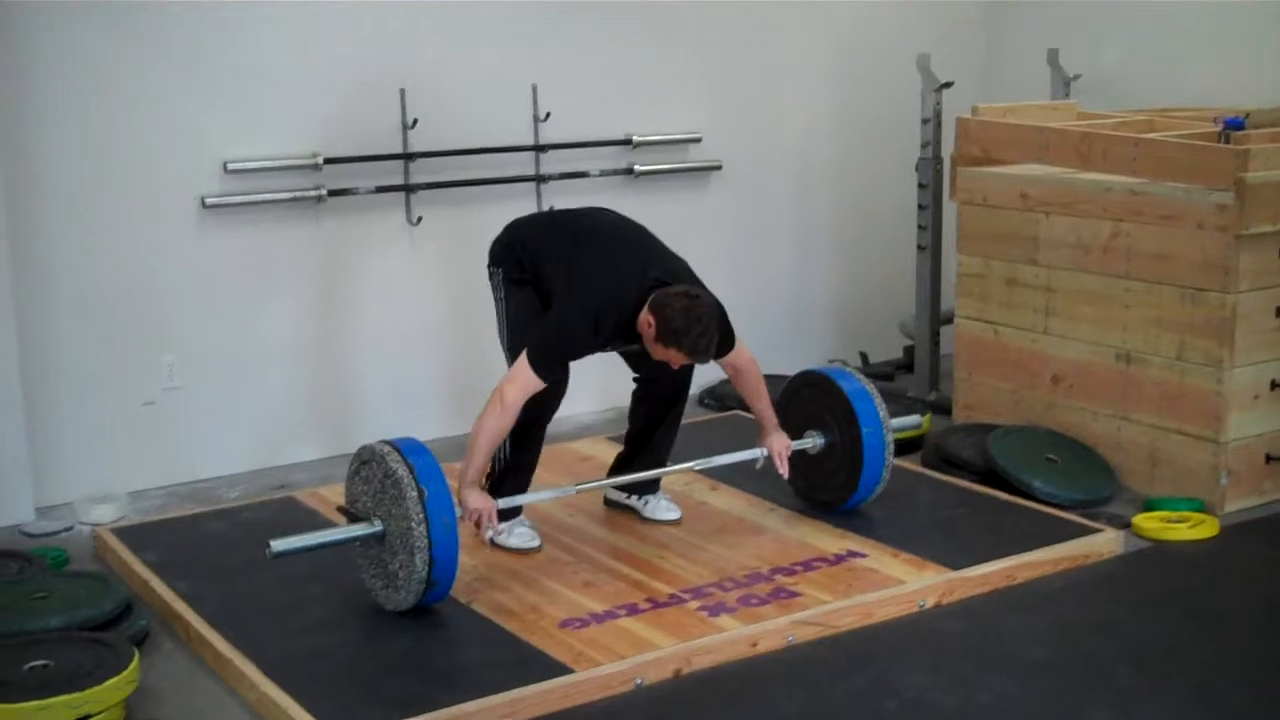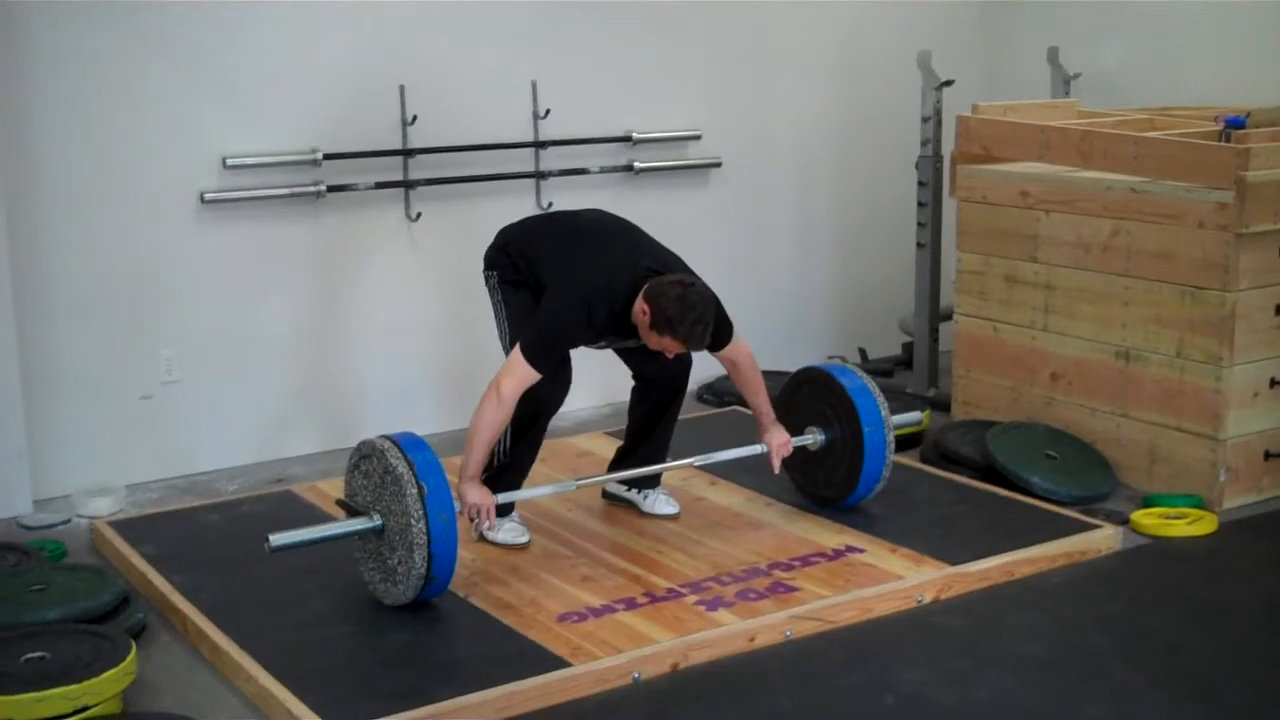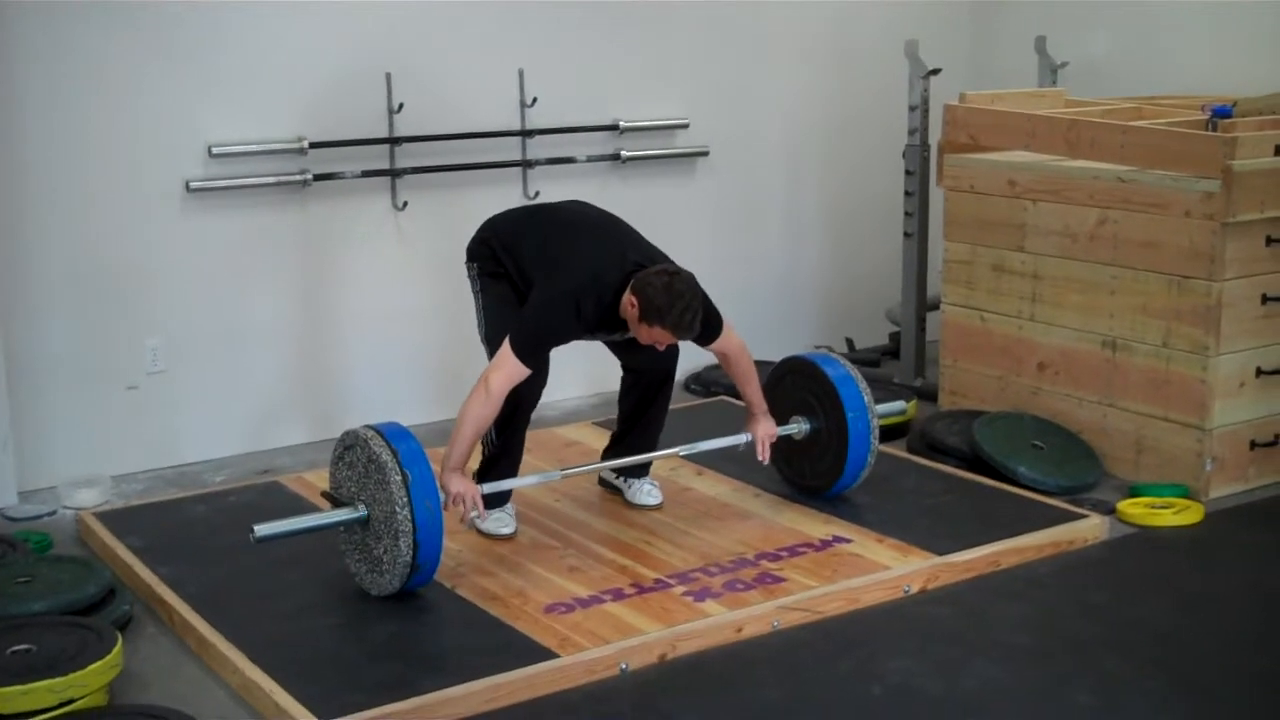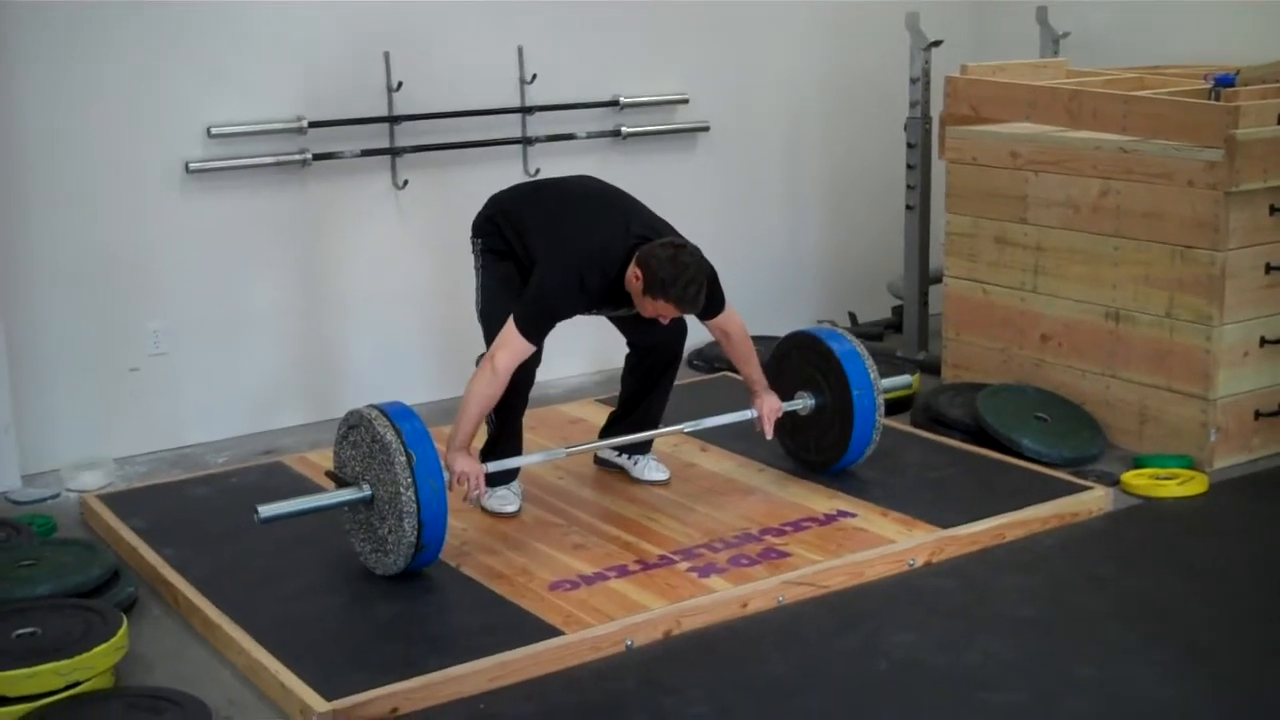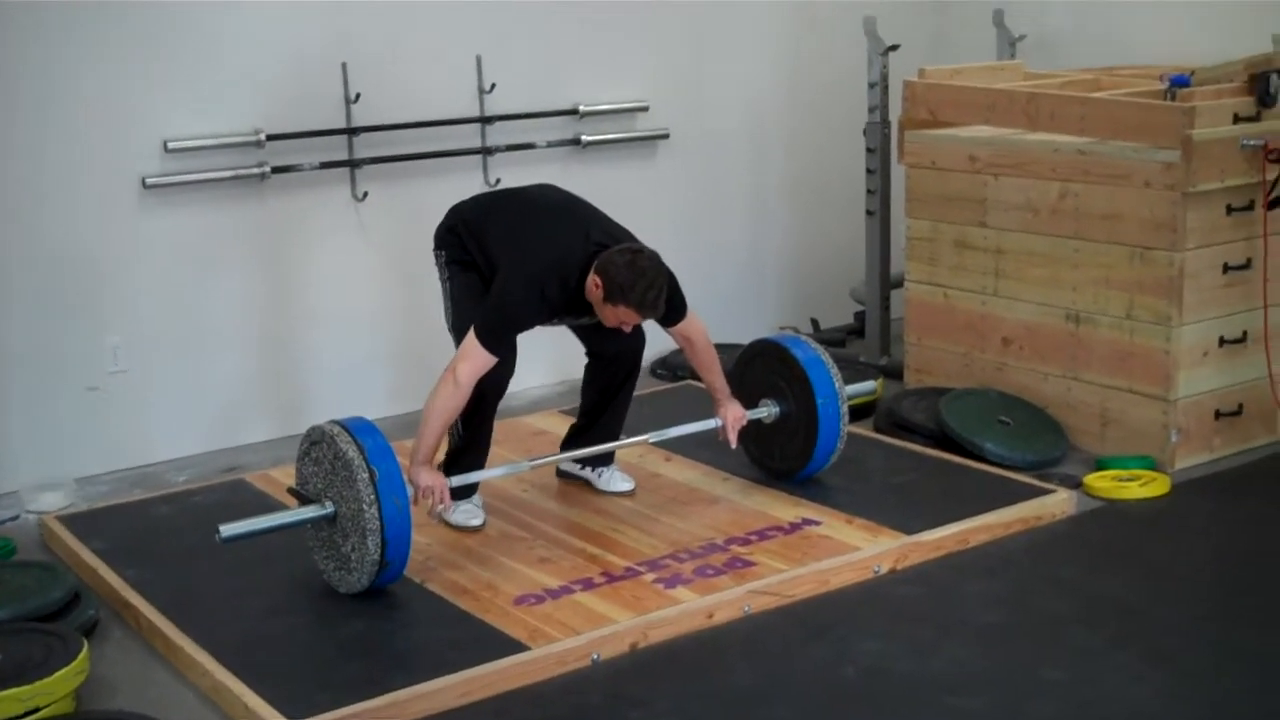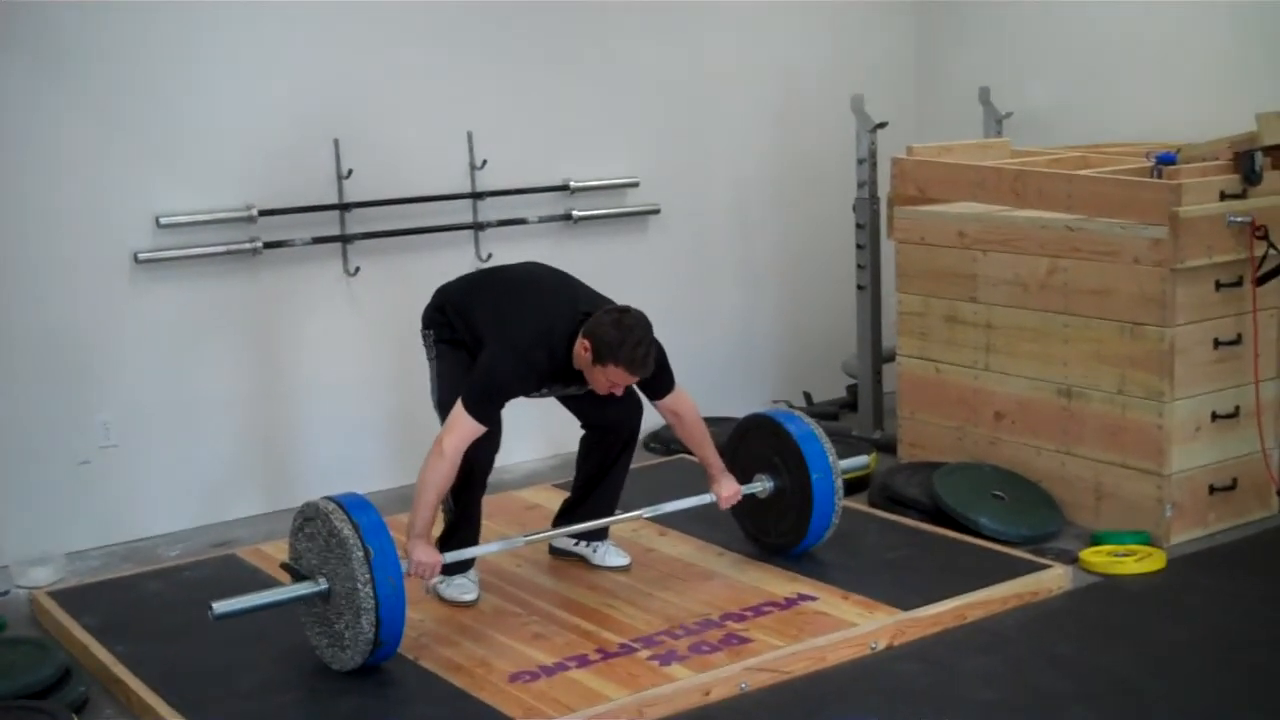
dt=0.5s
person 1, frame 1
left shoulder: (694, 308)
right shoulder: (590, 315)
left elbow: (739, 362)
right elbow: (509, 395)
left wrist: (770, 429)
right wrist: (469, 486)
left hip: (602, 258)
right hip: (520, 265)
left knee: (668, 378)
right knee: (543, 386)
left ankle: (632, 484)
right ankle: (503, 507)
person 1, frame 2
left shoulder: (690, 301)
right shoulder: (582, 306)
left elbow: (736, 356)
right elbow: (506, 388)
left wrist: (768, 424)
right wrist: (470, 481)
right hip: (515, 268)
left knee: (670, 371)
right knee: (545, 382)
left ankle: (631, 478)
right ankle: (495, 506)
person 1, frame 3
left shoulder: (675, 295)
right shoulder: (571, 301)
left elbow: (730, 348)
right elbow: (495, 383)
left wrist: (759, 414)
right wrist: (452, 471)
right hip: (498, 259)
left knee: (656, 362)
right knee: (524, 377)
left ankle: (624, 466)
right ankle: (489, 493)
person 1, frame 4
left shoulder: (682, 268)
right shoulder: (574, 275)
left elbow: (727, 327)
right elbow: (500, 361)
left wrist: (760, 390)
right wrist: (458, 452)
left knee: (666, 338)
right knee: (519, 356)
left ankle: (624, 444)
right ankle: (497, 475)
person 1, frame 5
left shoulder: (644, 275)
right shoulder: (535, 285)
left elbow: (690, 334)
right elbow: (462, 374)
left wrist: (723, 399)
right wrist: (420, 465)
right hip: (466, 246)
left knee: (624, 347)
right knee: (493, 364)
left ankle: (587, 456)
right ankle: (455, 485)
person 1, frame 6
left shoulder: (631, 345)
right shoulder: (520, 356)
left elbow: (677, 409)
right elbow: (449, 446)
left wrist: (718, 473)
right wrist: (418, 539)
right hip: (455, 328)
left knee: (622, 416)
right knee: (477, 441)
left ankle: (579, 532)
right ankle: (453, 563)
